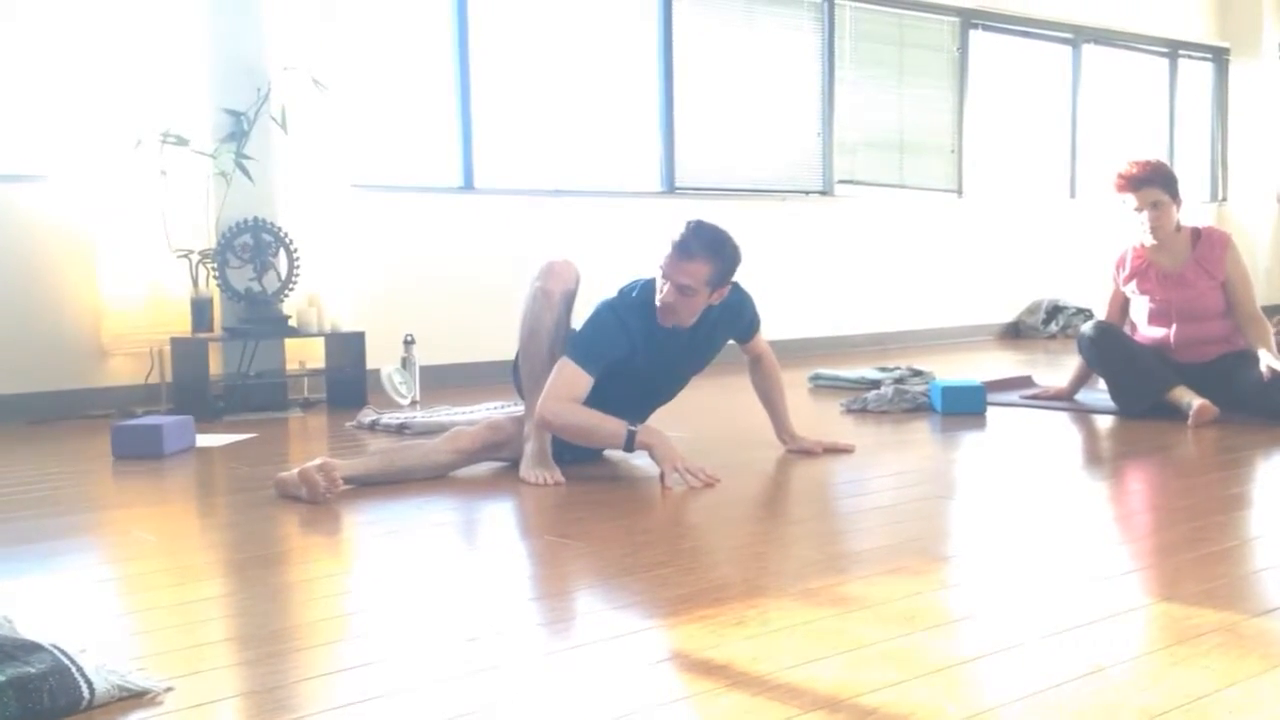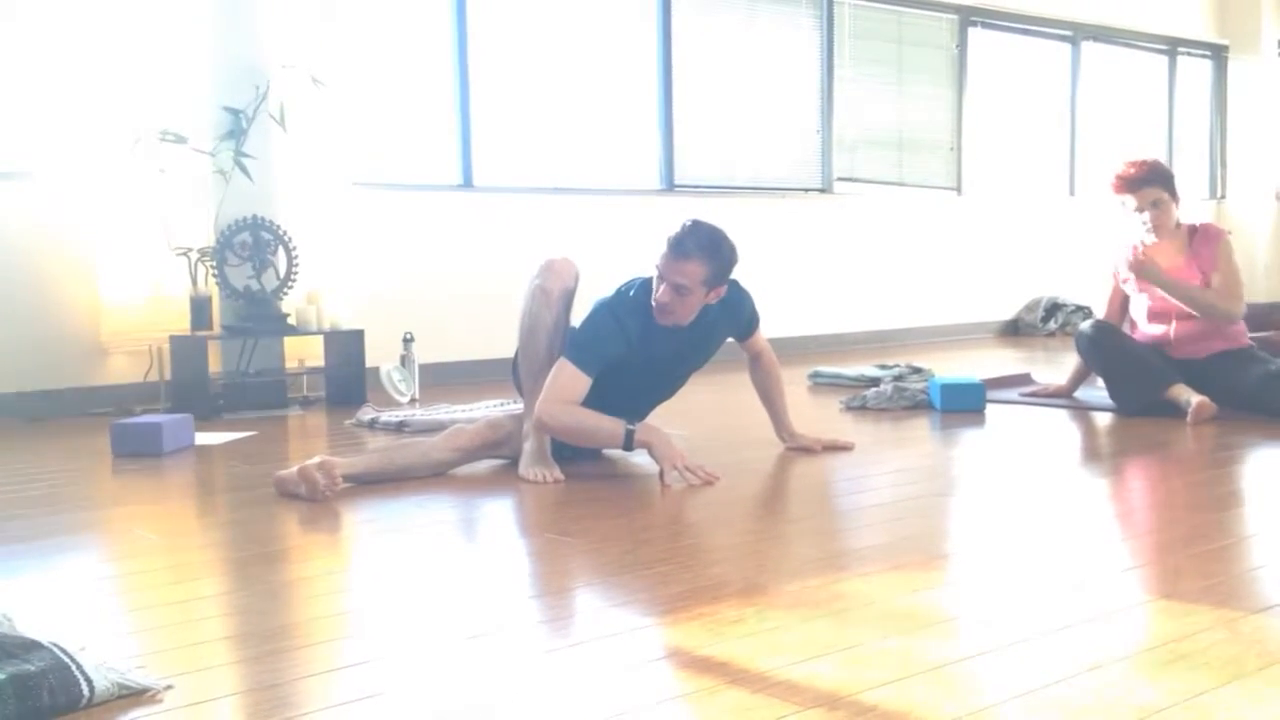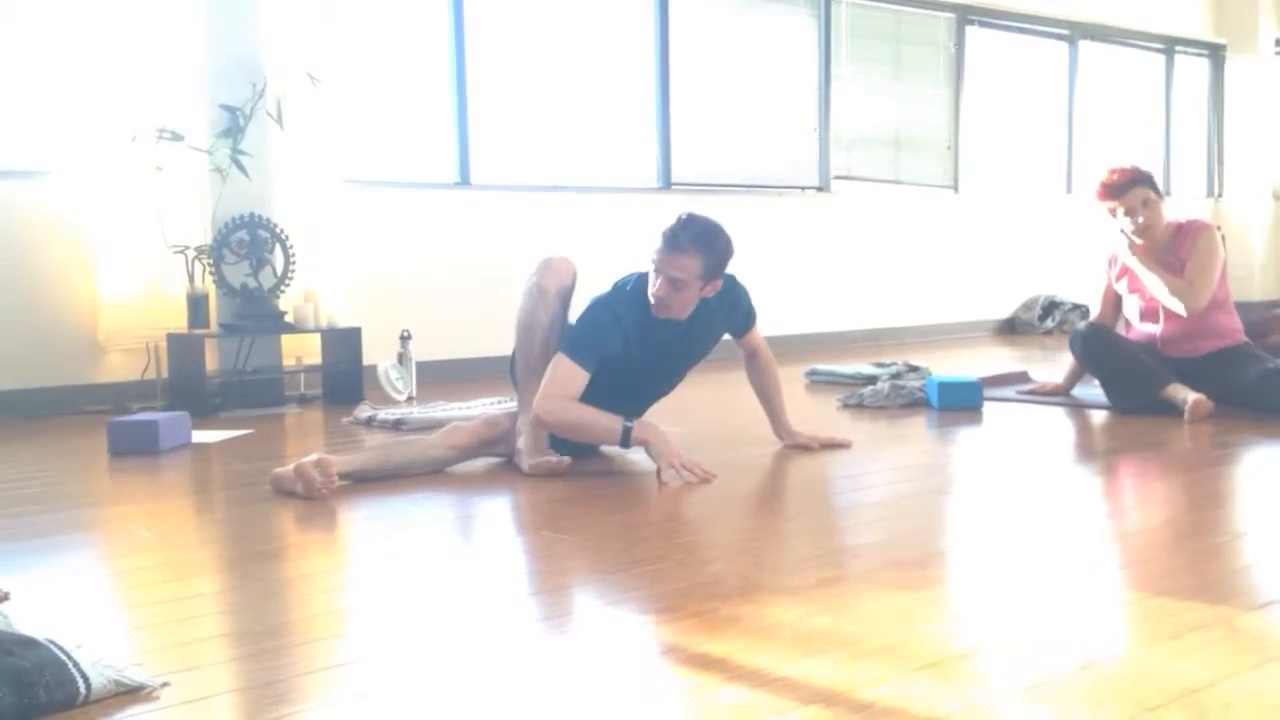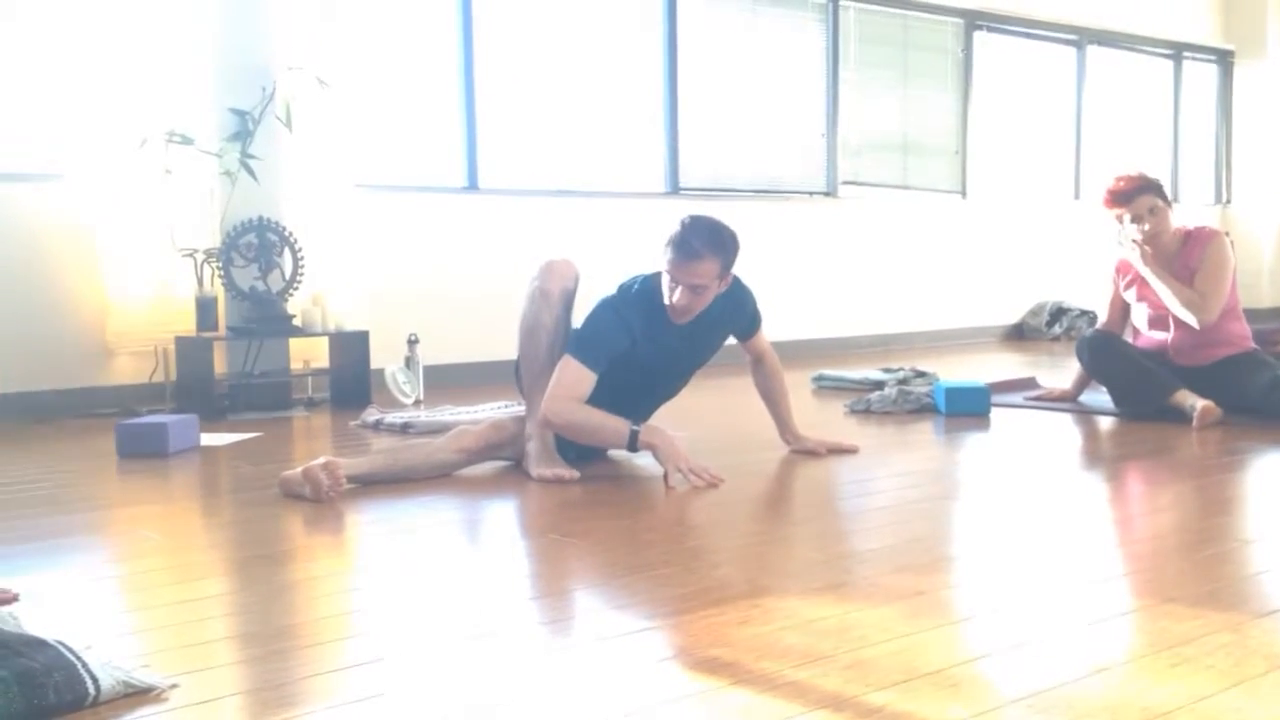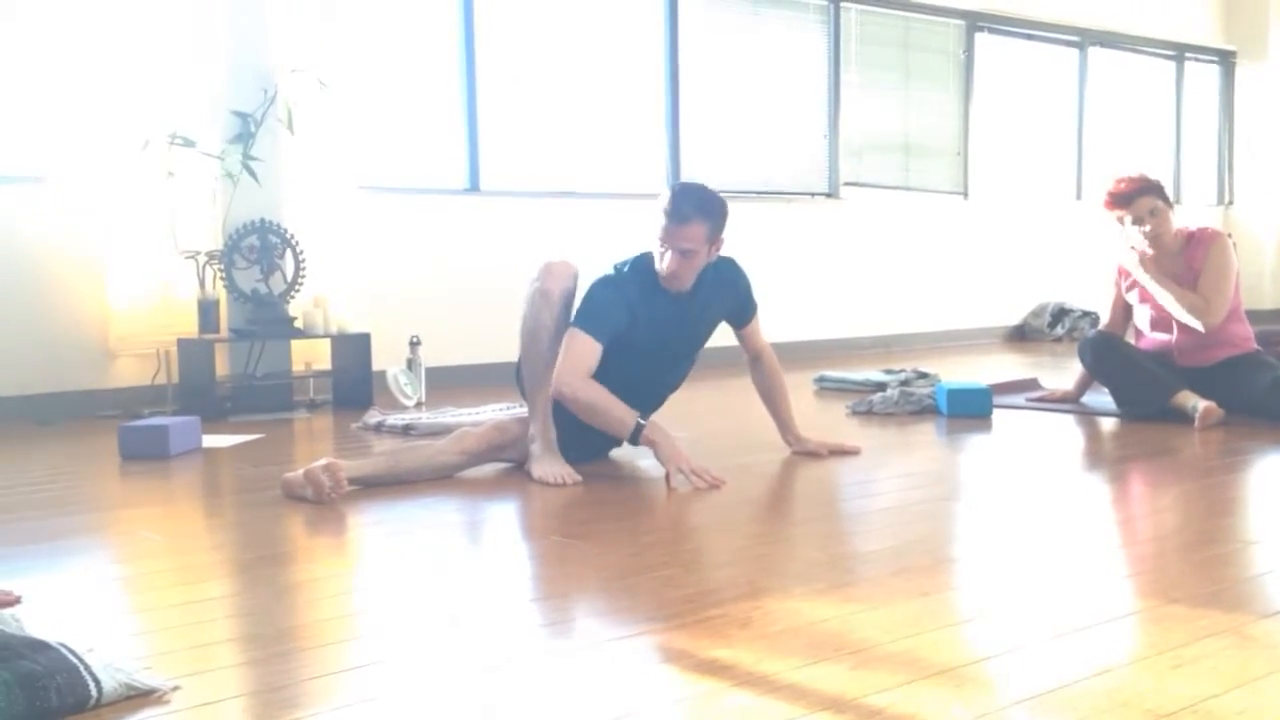
dt=0.5s
person 1, frame 1
left shoulder: (732, 307)
right shoulder: (620, 314)
left elbow: (761, 358)
right elbow: (553, 411)
left wrist: (789, 435)
right wrist: (648, 438)
left hip: (603, 427)
right hip: (557, 404)
left knee: (482, 441)
person 1, frame 2
left shoulder: (732, 303)
right shoulder: (618, 314)
left elbow: (761, 355)
right elbow: (553, 411)
left wrist: (787, 432)
right wrist: (648, 436)
left hip: (603, 421)
right hip: (556, 399)
left knee: (481, 440)
right ankle: (534, 444)
person 1, frame 3
left shoulder: (728, 298)
right shoulder: (614, 309)
left elbow: (757, 353)
right elbow: (551, 407)
left wrist: (786, 431)
right wrist: (644, 433)
left hip: (601, 420)
right hip: (551, 398)
left knee: (479, 437)
right ankle: (471, 446)
person 1, frame 4
left shoulder: (735, 300)
right shoulder: (620, 310)
left elbow: (763, 358)
right elbow: (559, 408)
left wrist: (791, 435)
right wrist: (653, 437)
left hip: (606, 426)
right hip: (561, 404)
left knee: (485, 441)
right ankle: (537, 442)
person 1, frame 5
left shoulder: (727, 280)
right shoulder: (615, 288)
left elbow: (760, 355)
right elbow: (570, 383)
left wrist: (794, 437)
right wrist: (655, 435)
left hip: (605, 431)
right hip: (564, 402)
left knee: (483, 444)
right knee: (554, 276)
right ankle: (543, 442)
person 2, frame 1
left shoulder: (1216, 246)
right shoulder: (1127, 263)
left elbow: (1249, 315)
right elbow: (1102, 339)
right wrist: (1070, 388)
left hip: (1220, 366)
right hip: (1153, 371)
right knee: (1091, 333)
right ankle: (1186, 400)
person 2, frame 2
left shoulder: (1212, 240)
right shoulder: (1129, 259)
left elbow: (1233, 310)
right elbow: (1106, 329)
left wrist: (1158, 280)
right wrist: (1070, 385)
left hip: (1221, 361)
right hip: (1154, 367)
right knee: (1090, 333)
right ankle: (1185, 397)
person 2, frame 3
left shoulder: (1200, 235)
right shoulder: (1119, 259)
left elbow: (1189, 303)
right elbow: (1100, 327)
left wrist: (1136, 259)
right wrist: (1066, 383)
left hip: (1217, 358)
right hip: (1151, 364)
right knee: (1085, 336)
right ankle: (1180, 395)
person 2, frame 4
left shoulder: (1209, 243)
right shoulder: (1125, 266)
left elbow: (1202, 315)
right elbow: (1107, 331)
left wrist: (1147, 266)
right wrist: (1074, 389)
left hip: (1225, 366)
right hip: (1158, 371)
right knee: (1091, 343)
right ankle: (1189, 402)
person 2, frame 5
left shoulder: (1212, 244)
right shoulder: (1129, 266)
left elbow: (1207, 318)
right elbow: (1110, 333)
left wrist: (1147, 275)
right wrist: (1076, 390)
left hip: (1227, 366)
right hip: (1161, 372)
right knee: (1093, 345)
right ankle: (1191, 403)
